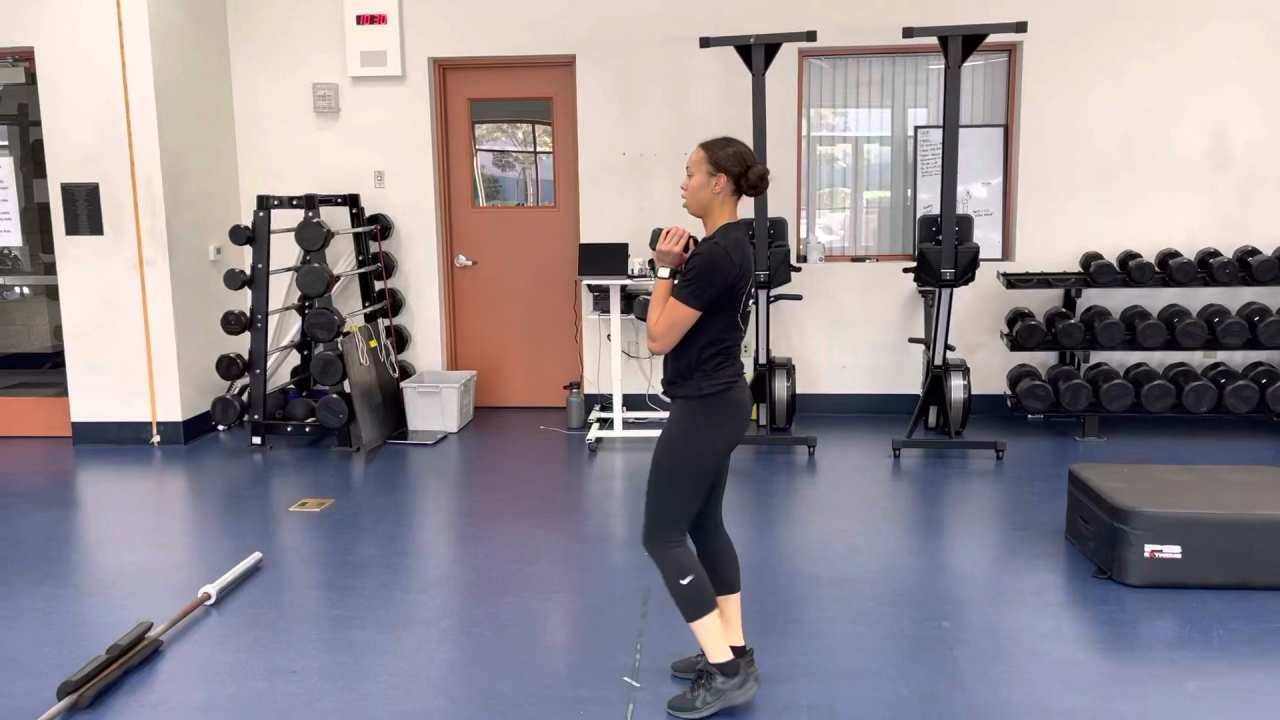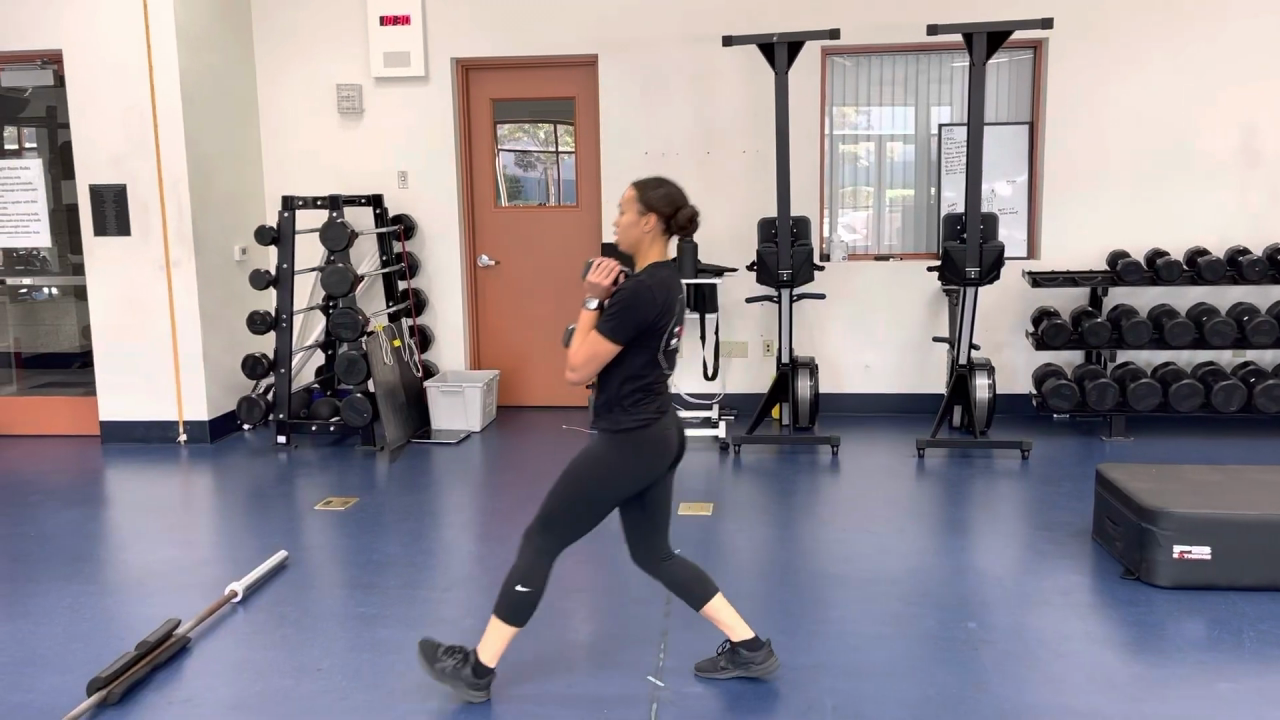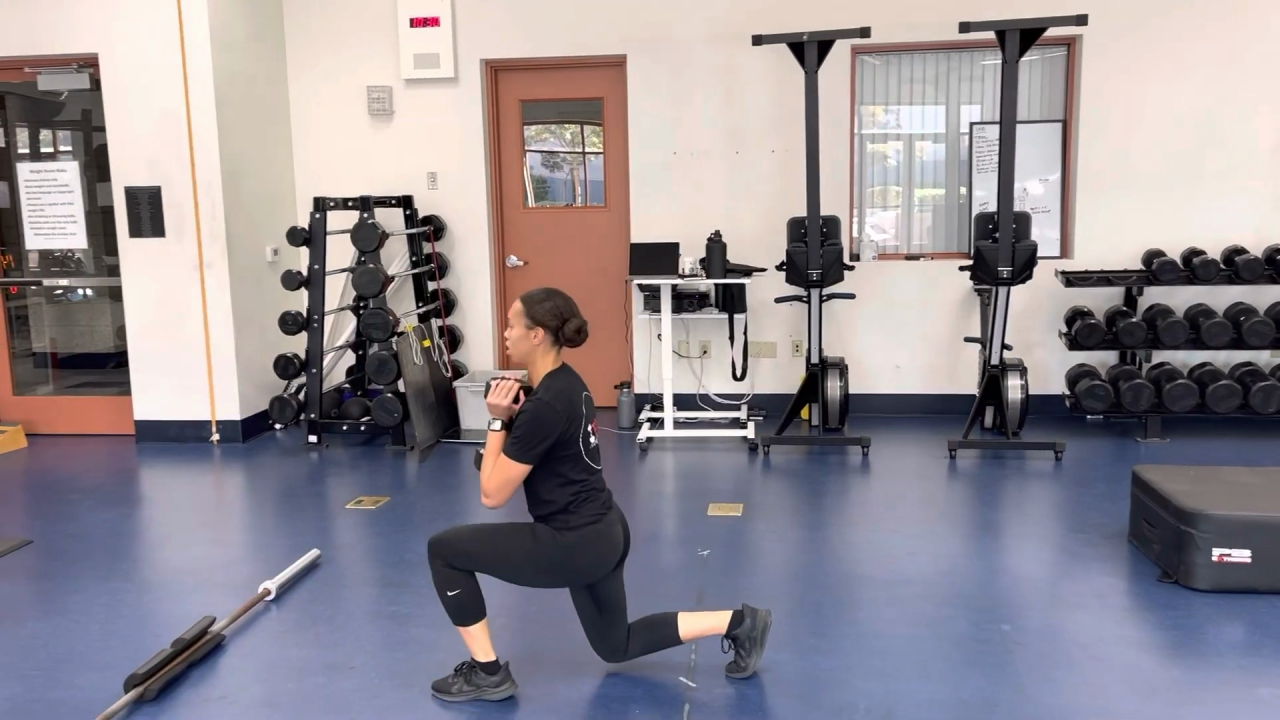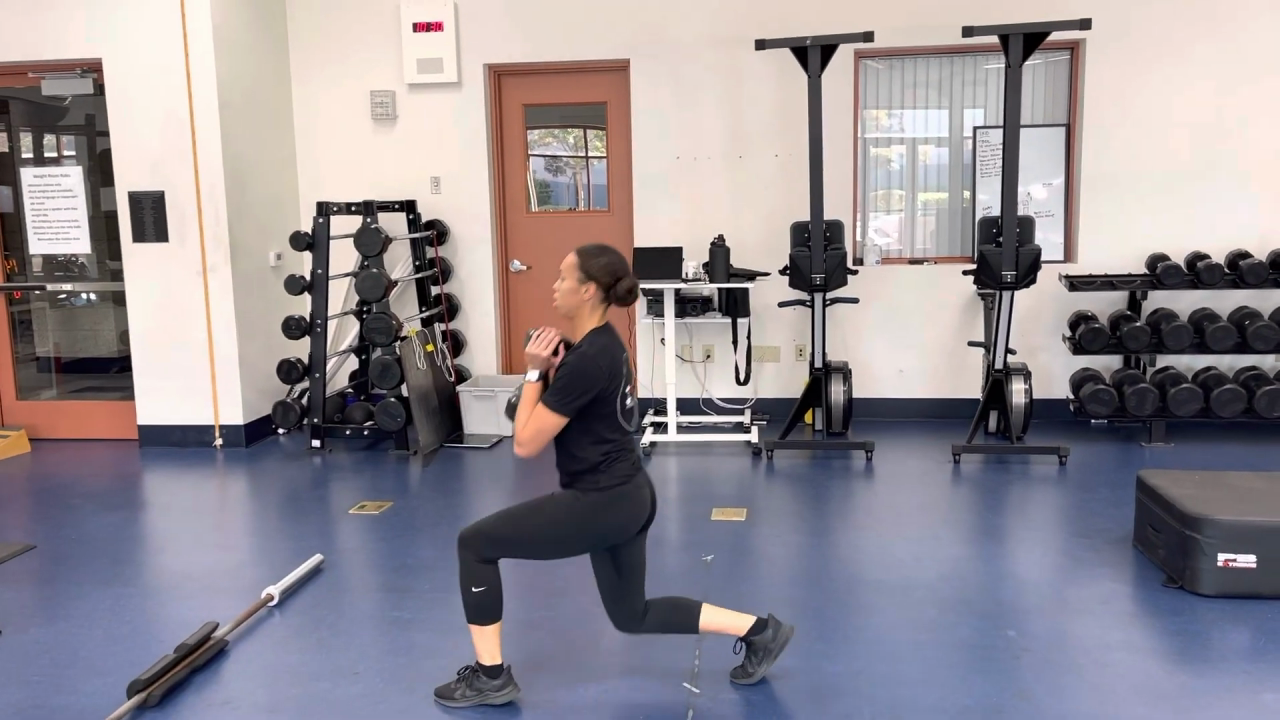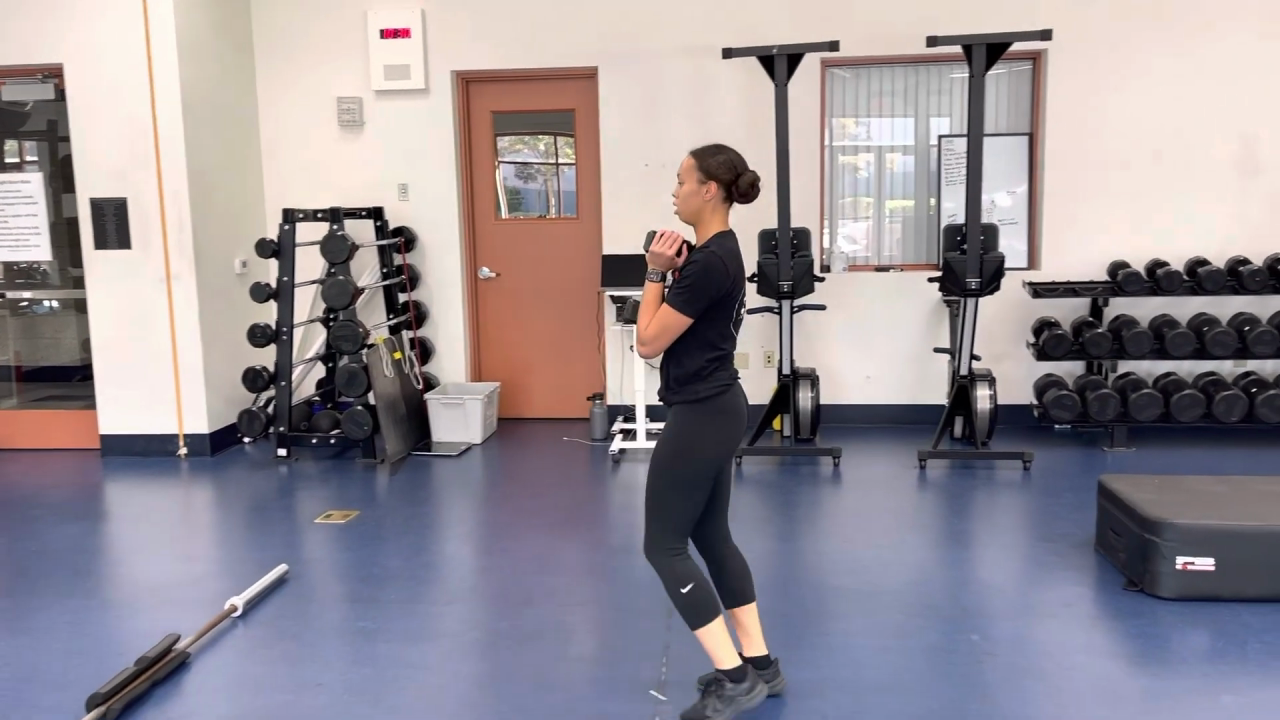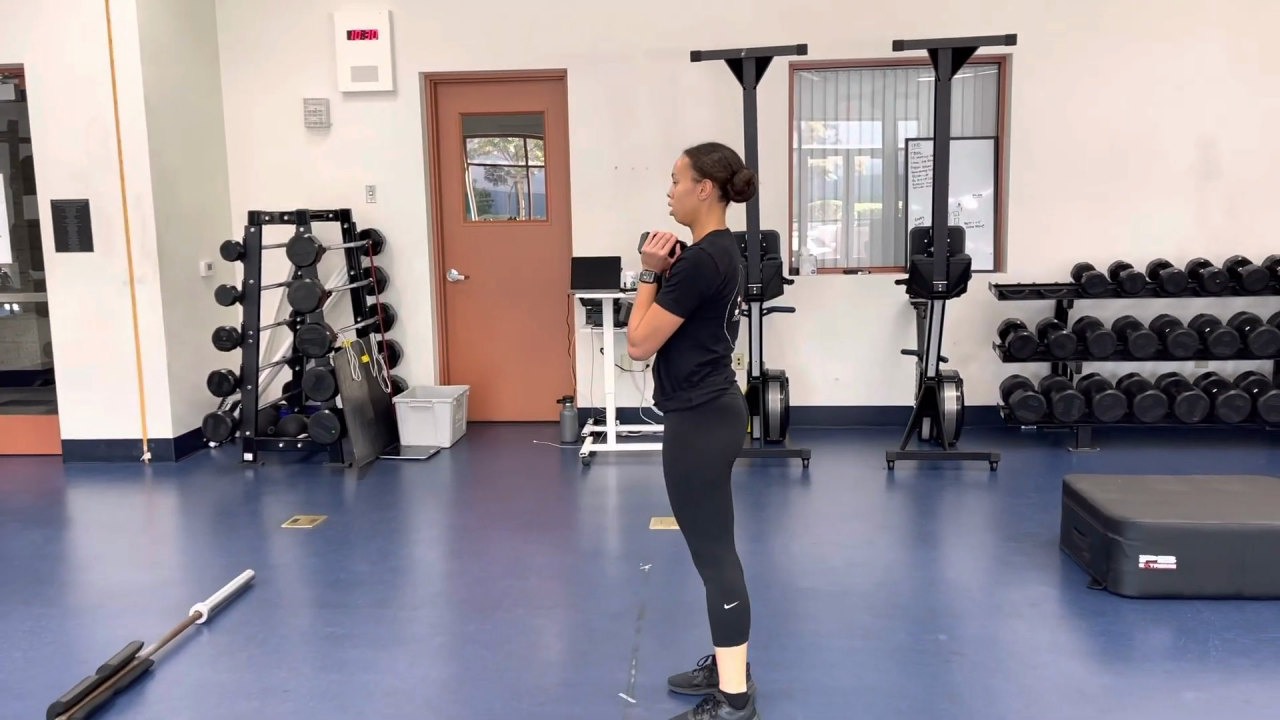
dt=0.7s
person 1, frame 1
left shoulder: (716, 253)
right shoulder: (731, 243)
left elbow: (659, 338)
left wrist: (665, 269)
right wrist: (677, 267)
left hip: (704, 409)
right hip: (720, 400)
left knee: (663, 536)
right knee: (703, 526)
left ankle: (726, 673)
right ankle: (734, 650)
person 1, frame 2
left shoulder: (640, 291)
right shoulder: (662, 281)
left elbow: (576, 369)
left wrist: (593, 302)
right wrist: (606, 299)
left hip: (628, 442)
right hip: (658, 436)
left knee: (541, 542)
right knee: (652, 553)
left ankle: (478, 668)
right ankle: (748, 645)
person 1, frame 3
left shoulder: (545, 406)
right shoulder: (565, 383)
left elbow: (492, 494)
left wrist: (498, 422)
right wrist: (511, 419)
left hip: (575, 544)
right hip: (602, 534)
left knee: (444, 550)
right knee: (618, 645)
left ankle: (487, 672)
right ankle: (741, 623)
person 1, frame 4
left shoulder: (589, 358)
right shoulder: (602, 345)
left elbow: (528, 444)
left wrist: (535, 373)
right wrist: (550, 372)
left hip: (600, 502)
right hip: (629, 497)
left knee: (477, 543)
right knee: (631, 613)
left ankle: (490, 677)
right ankle: (759, 631)
person 1, frame 5
left shoulder: (709, 261)
right shoulder: (717, 252)
left elbow: (649, 342)
right elbow: (675, 323)
left wrist: (656, 272)
right wrist: (671, 271)
left hip: (699, 415)
right hip: (717, 409)
left knee: (664, 547)
right knee: (711, 537)
right ankle: (759, 662)
person 1, frame 6
left shoulder: (701, 260)
right shoulder: (720, 251)
left elbow: (640, 343)
left wrist: (650, 274)
right wrist: (667, 272)
left hip: (699, 421)
right hip: (714, 410)
left knee: (713, 554)
right knee: (714, 546)
right ankle: (728, 669)
